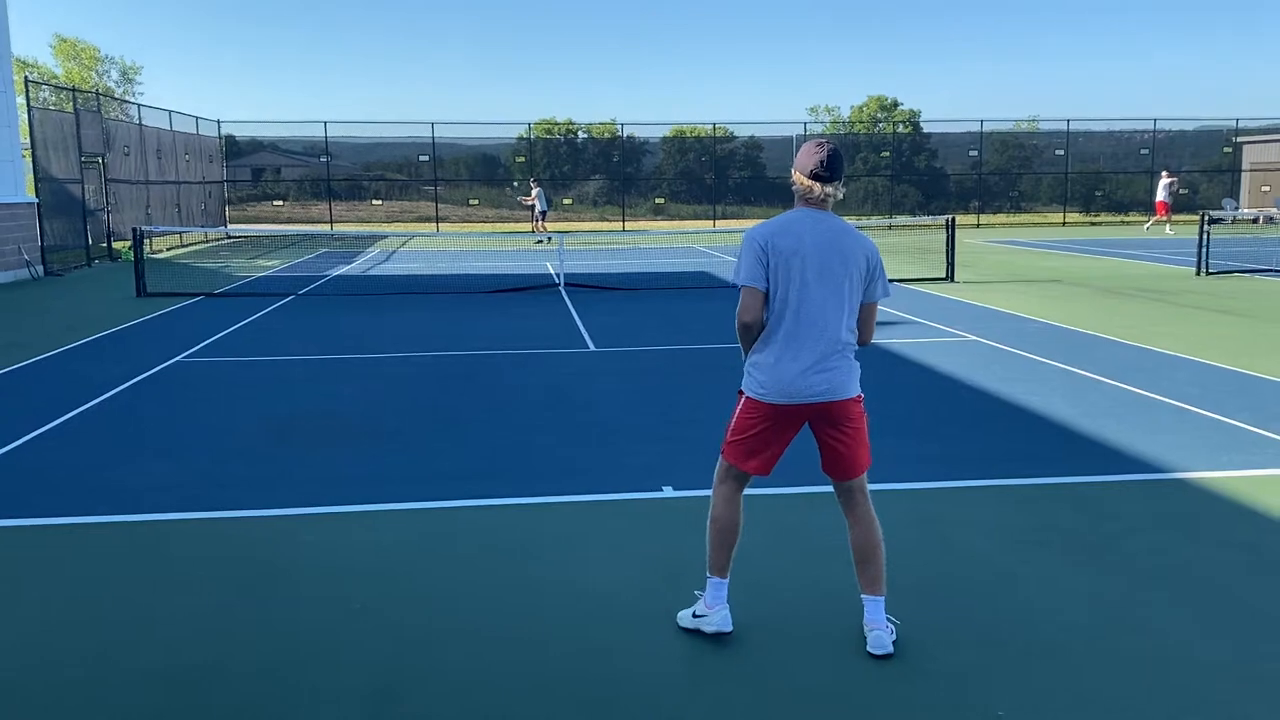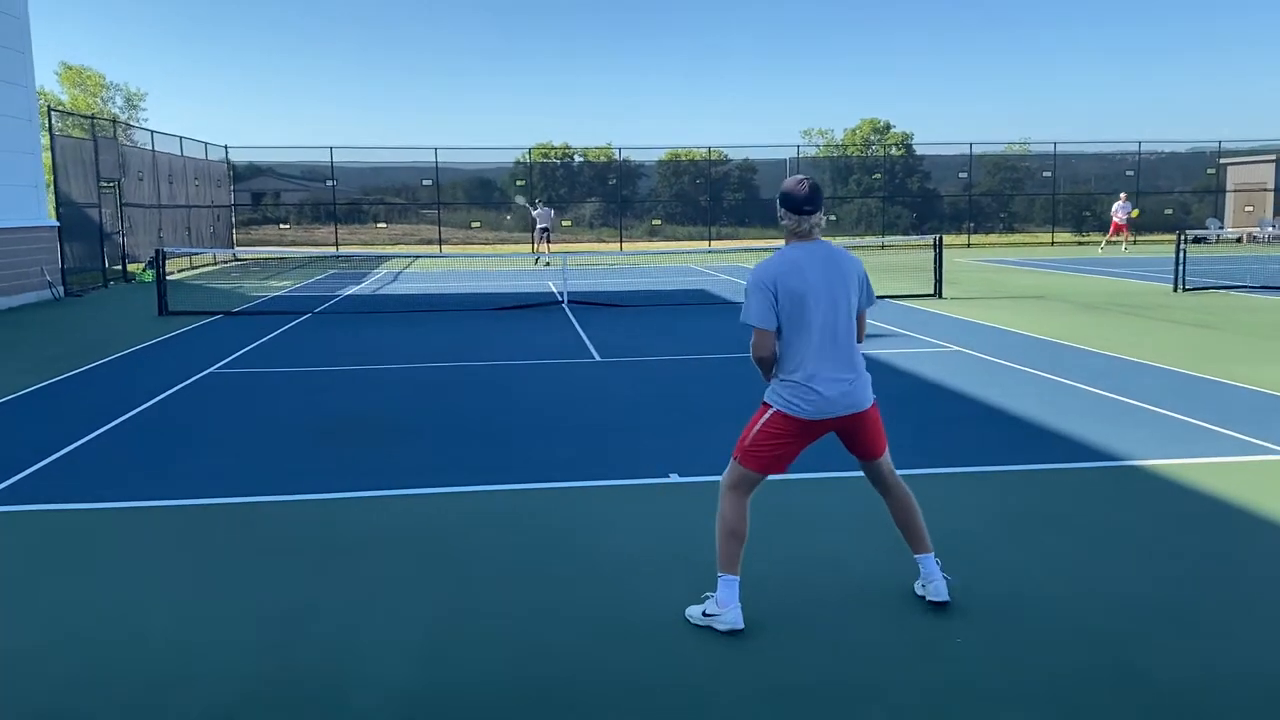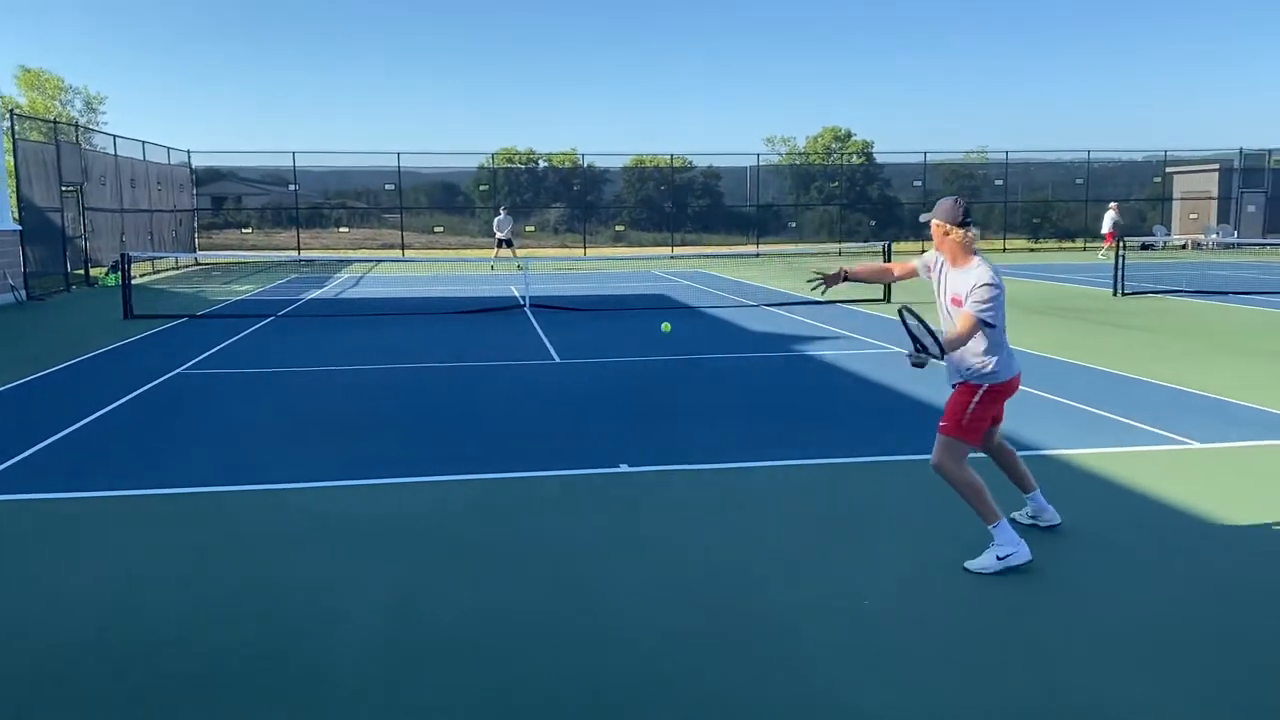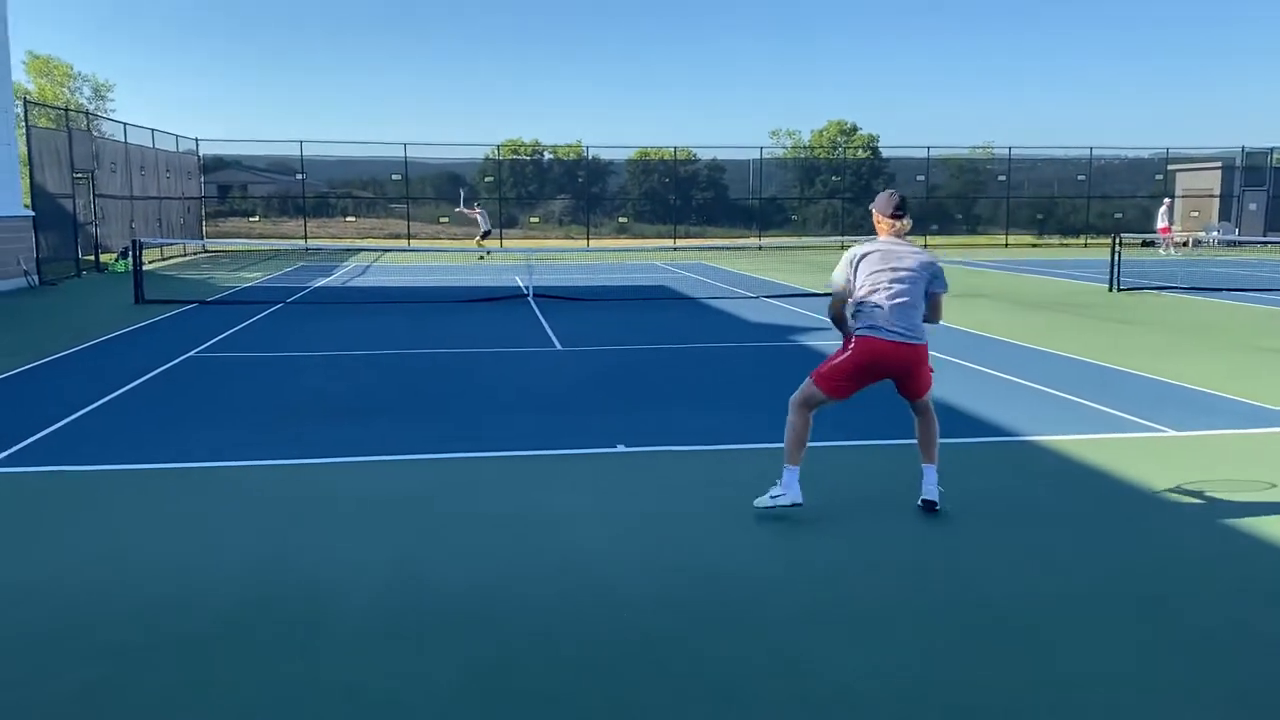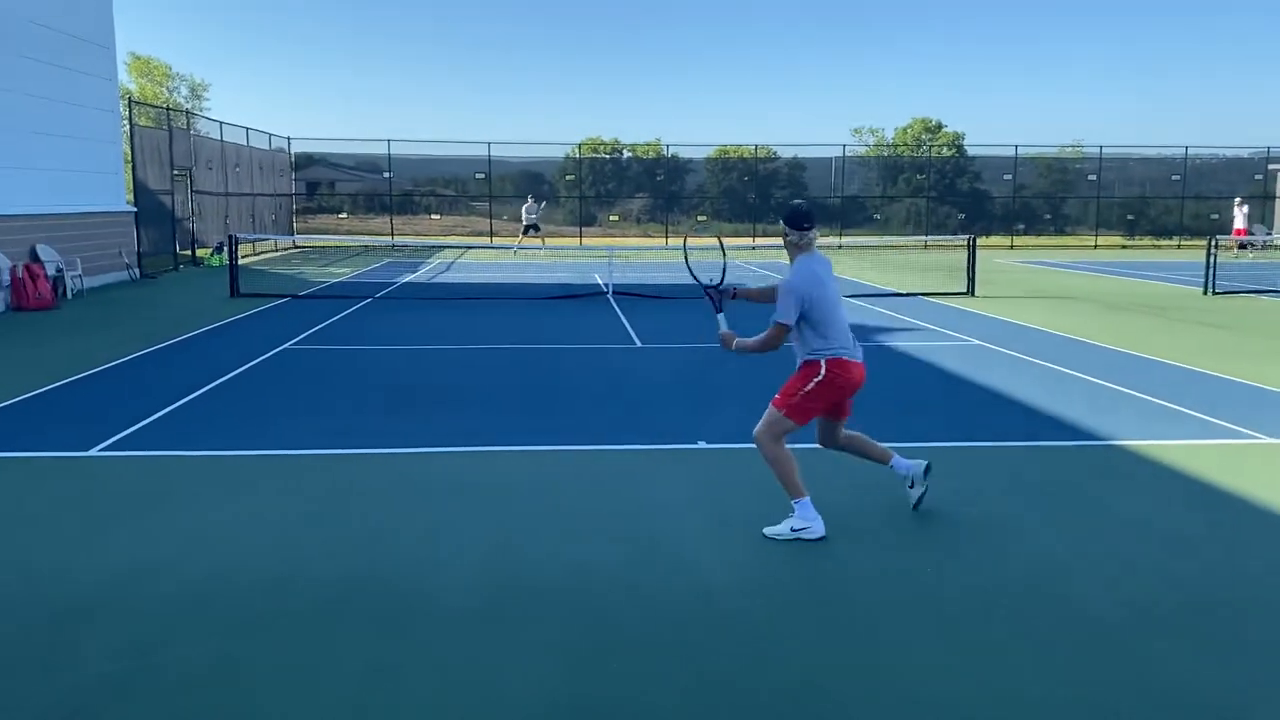
dt=1s
person 1, frame 1
left shoulder: (764, 236)
right shoulder: (863, 246)
left elbow: (749, 316)
right elbow: (865, 334)
left hip: (771, 386)
right hip: (839, 388)
left knee: (728, 484)
right knee: (856, 500)
left ankle: (714, 603)
right ankle: (877, 624)
person 1, frame 2
left shoulder: (766, 273)
right shoulder: (851, 264)
left elbow: (762, 351)
left wrist: (774, 377)
left hip: (795, 403)
right hip: (856, 398)
left knee: (733, 488)
right knee: (888, 480)
left ankle: (726, 603)
right ankle: (932, 578)
person 1, frame 3
left shoulder: (984, 280)
right shoulder: (942, 260)
left elbow: (962, 334)
right elbow: (893, 271)
right wrist: (843, 274)
left hip: (987, 379)
right hip: (976, 377)
left knee: (946, 461)
right knee: (989, 442)
left ankle: (1008, 545)
right ankle: (1040, 508)
person 1, frame 4
left shoulder: (857, 254)
right shoulder: (928, 260)
left elbow: (835, 310)
right elbow: (934, 316)
left hip: (868, 346)
right hip: (914, 351)
left knee: (800, 405)
right knee: (924, 410)
left ankle: (788, 486)
right ankle: (929, 486)
person 1, frame 5
left shoulder: (798, 279)
right shoulder: (818, 263)
left elbow: (773, 340)
right elbow: (780, 294)
left wrist: (736, 344)
right wrist: (734, 293)
left hip: (827, 369)
right hip: (849, 365)
left knee: (766, 436)
right knee: (833, 436)
left ankle: (806, 518)
right ankle: (909, 469)
